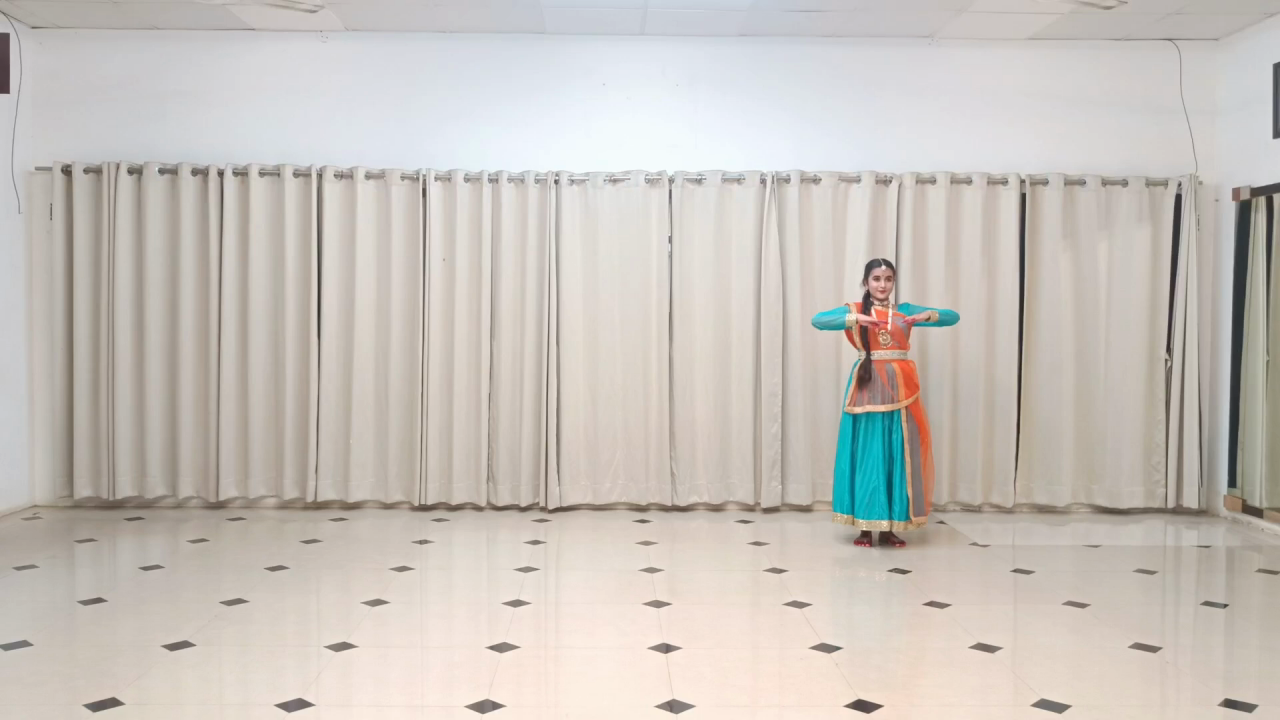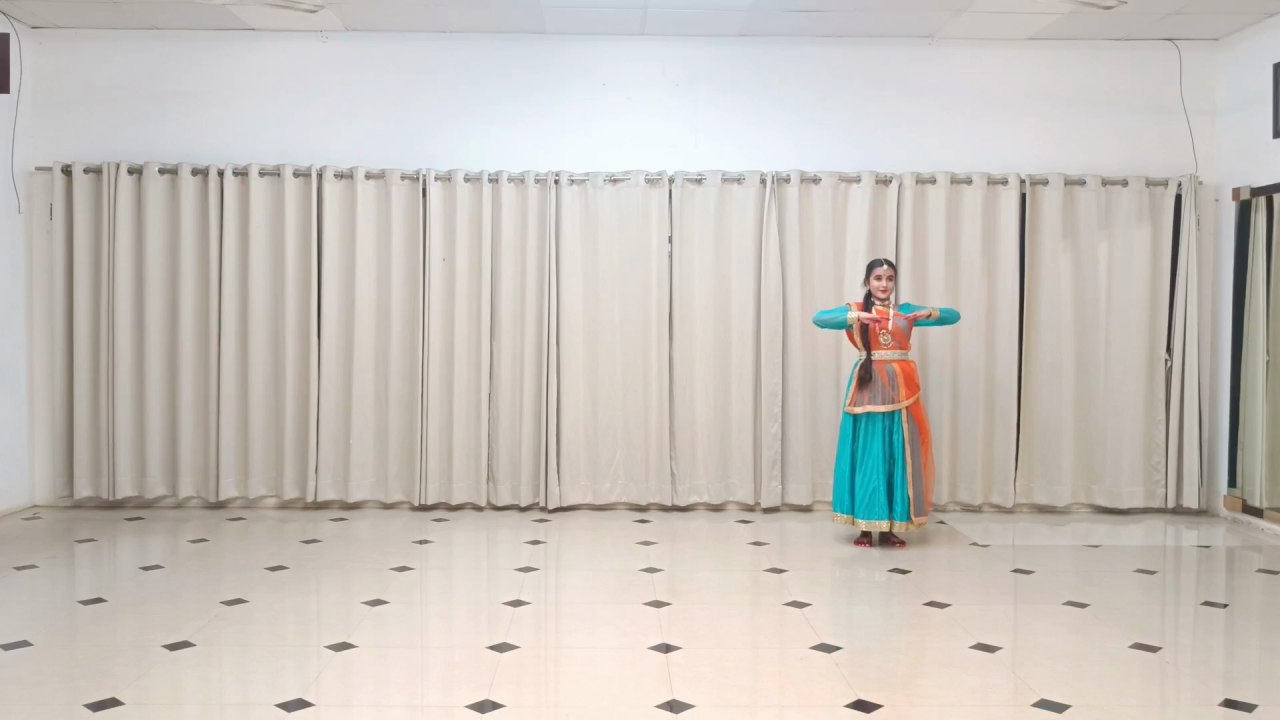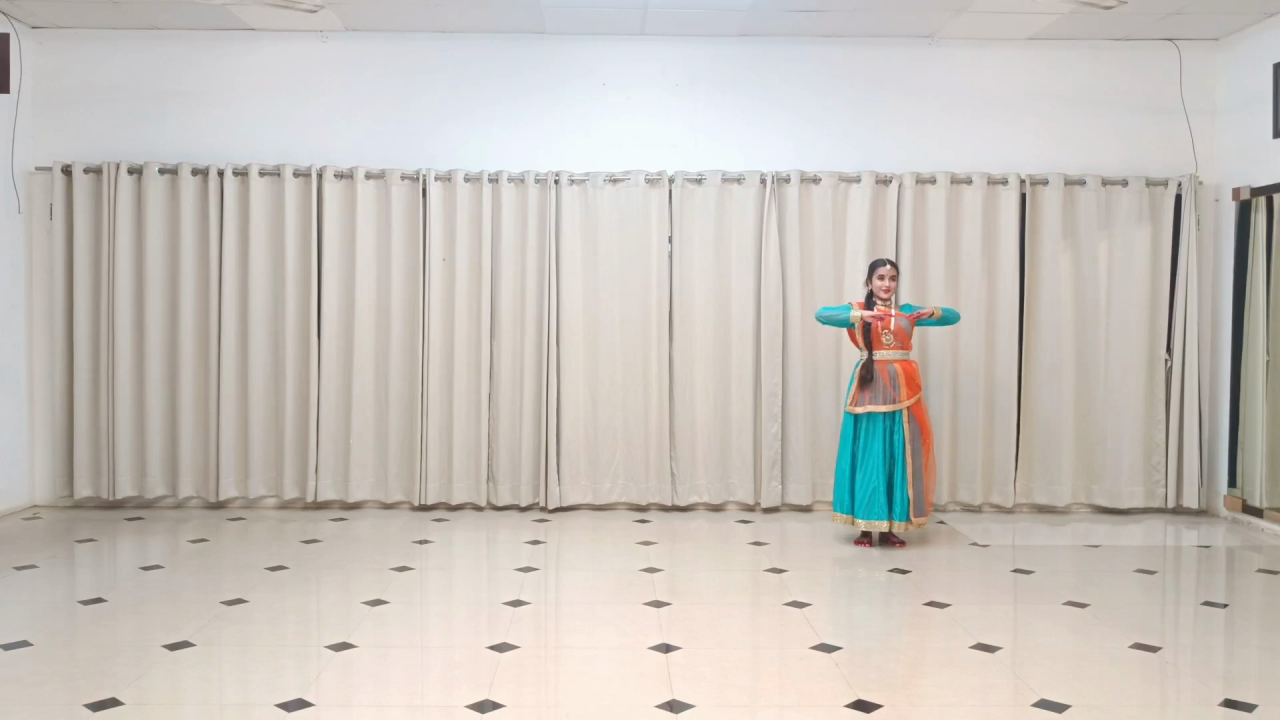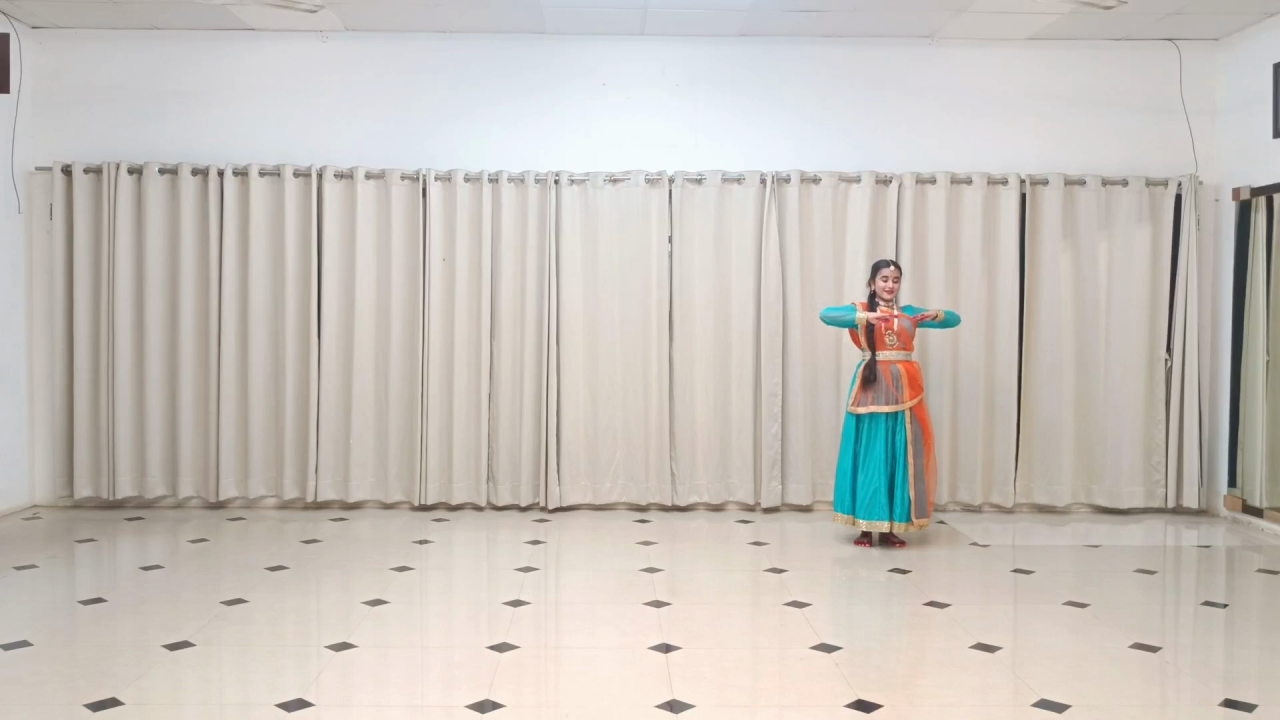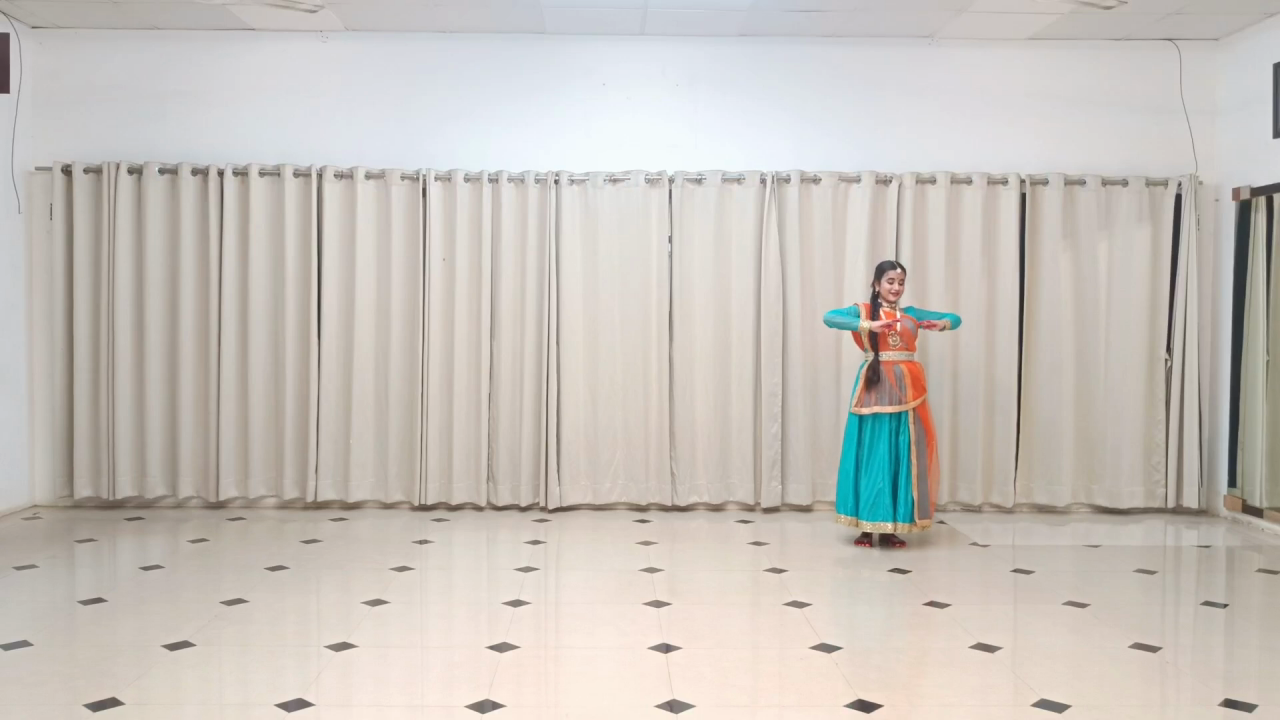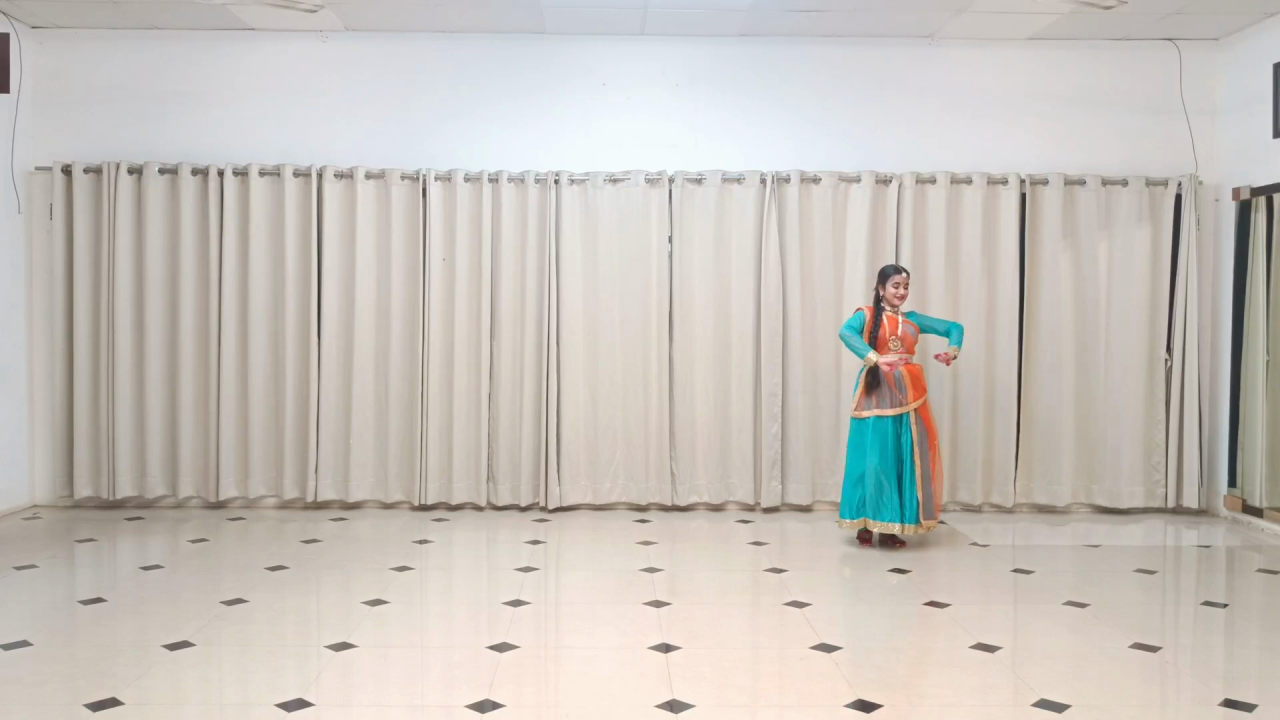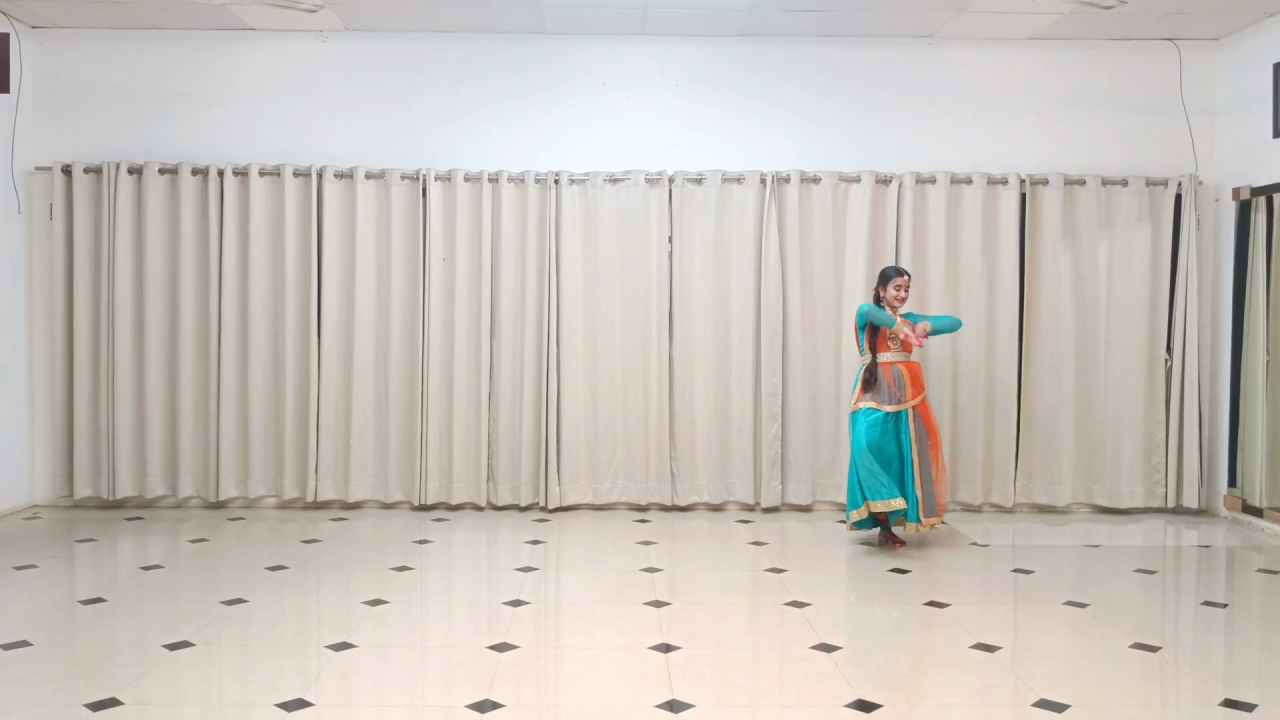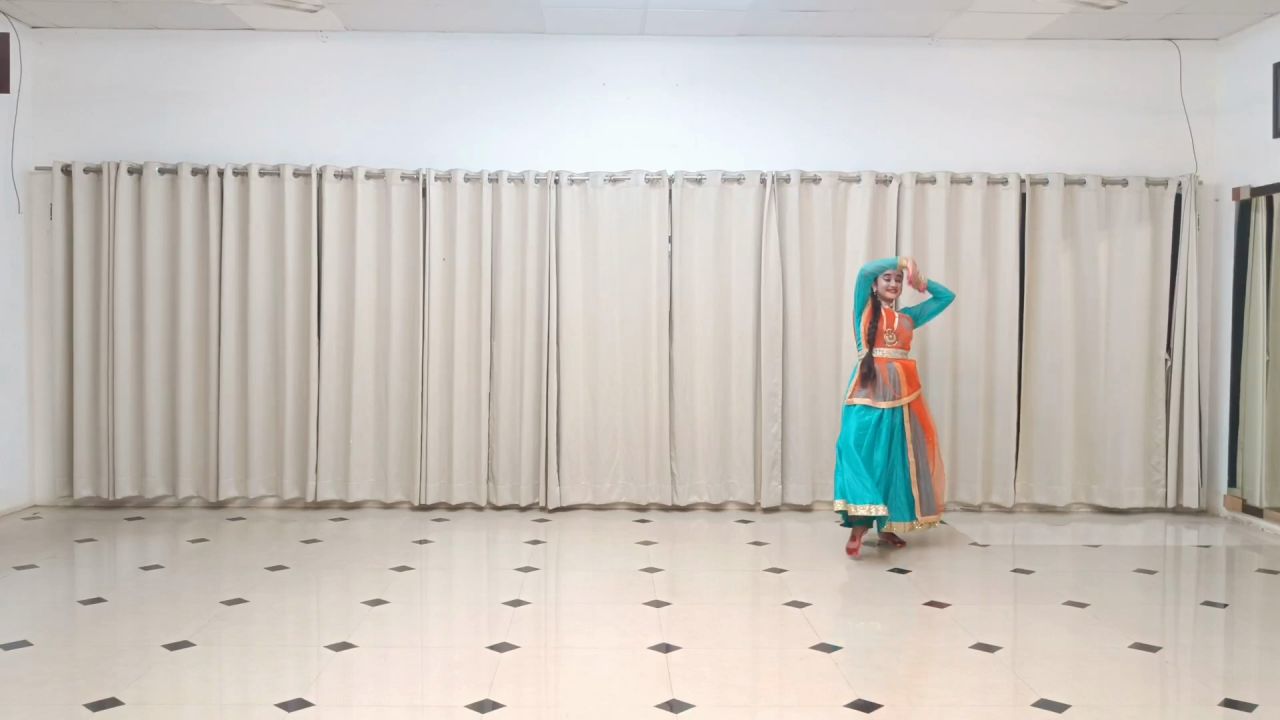
dt=0.2s
person 1, frame 1
left shoulder: (906, 311)
right shoulder: (854, 310)
left elbow: (953, 317)
right elbow: (818, 320)
left wrist: (928, 316)
right wrist: (857, 319)
left hip: (899, 388)
right hip: (868, 388)
left knee: (899, 454)
right knee: (867, 453)
left ankle: (890, 526)
right ankle: (865, 525)
person 1, frame 2
left shoulder: (906, 311)
right shoulder: (856, 310)
left elbow: (954, 315)
right elbow: (819, 318)
left wrist: (929, 313)
right wrist: (857, 316)
left hip: (901, 387)
right hip: (868, 387)
left knee: (899, 454)
right knee: (867, 453)
left ankle: (890, 526)
right ankle: (865, 525)
person 1, frame 3
left shoulder: (908, 312)
right shoulder: (857, 309)
left elbow: (954, 316)
right elbow: (822, 314)
left wrist: (932, 312)
right wrist: (861, 315)
left hip: (902, 387)
right hip: (870, 387)
left knee: (900, 454)
right knee: (868, 453)
left ankle: (890, 526)
right ankle: (865, 526)
person 1, frame 4
left shoulder: (909, 313)
right shoulder: (860, 310)
left elbow: (955, 319)
right elbow: (826, 315)
left wrist: (935, 315)
right wrist: (867, 316)
left hip: (904, 388)
right hip: (872, 388)
left knee: (901, 455)
right knee: (870, 453)
left ankle: (891, 526)
right ankle: (866, 526)
person 1, frame 5
left shoulder: (912, 314)
right shoulder: (863, 311)
left elbow: (955, 319)
right elbow: (830, 318)
left wrist: (942, 323)
right wrist: (869, 325)
left hip: (907, 390)
right hip: (875, 389)
left knee: (903, 456)
right knee: (872, 455)
left ankle: (891, 527)
right ankle: (866, 527)
person 1, frame 6
left shoulder: (913, 319)
right shoulder: (866, 315)
left elbow: (955, 328)
right elbow: (846, 333)
left wrist: (952, 350)
right wrist: (876, 359)
left hip: (908, 394)
right hip: (875, 393)
left knee: (905, 458)
right knee: (873, 458)
left ankle: (892, 527)
right ankle: (868, 523)
person 1, frame 7
left shoulder: (911, 320)
right shoulder: (868, 311)
left elbow: (954, 322)
right elbow: (868, 312)
left wrist: (927, 326)
right wrist: (902, 328)
left hip: (906, 394)
right hip: (873, 391)
left knee: (904, 457)
right knee: (867, 446)
left ankle: (888, 526)
right ankle: (879, 514)
person 1, frame 8
left shoulder: (909, 316)
right shoulder: (864, 308)
left elbow: (948, 297)
right elbow: (865, 271)
left wrist: (922, 282)
right wrist: (902, 261)
left hip: (902, 391)
right hip: (868, 388)
left knee: (898, 456)
right knee: (853, 446)
left ankle: (889, 526)
right ankle: (859, 524)
